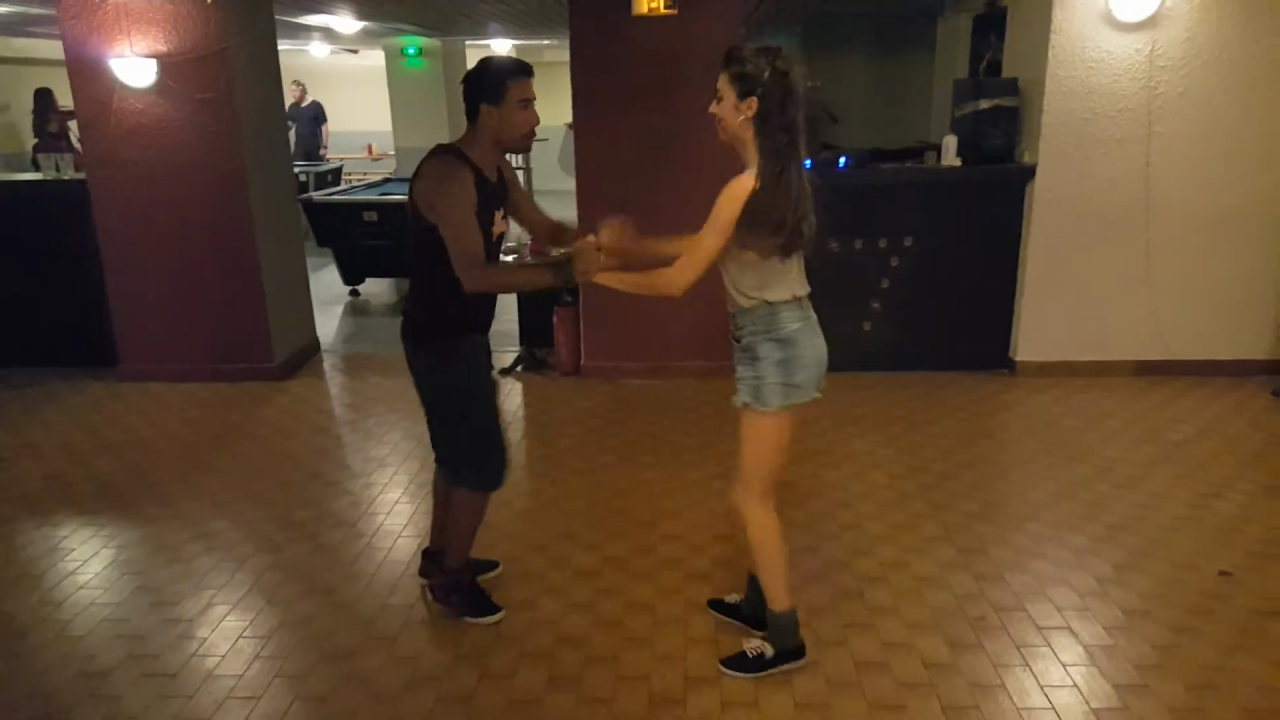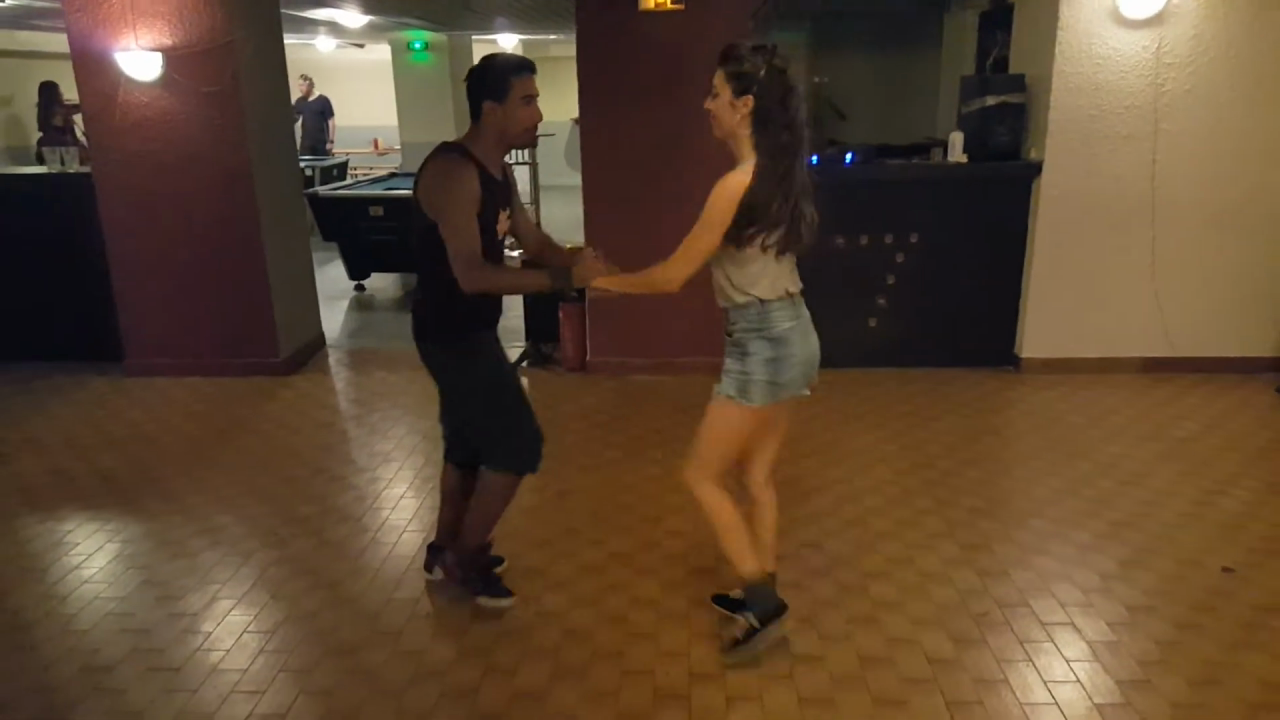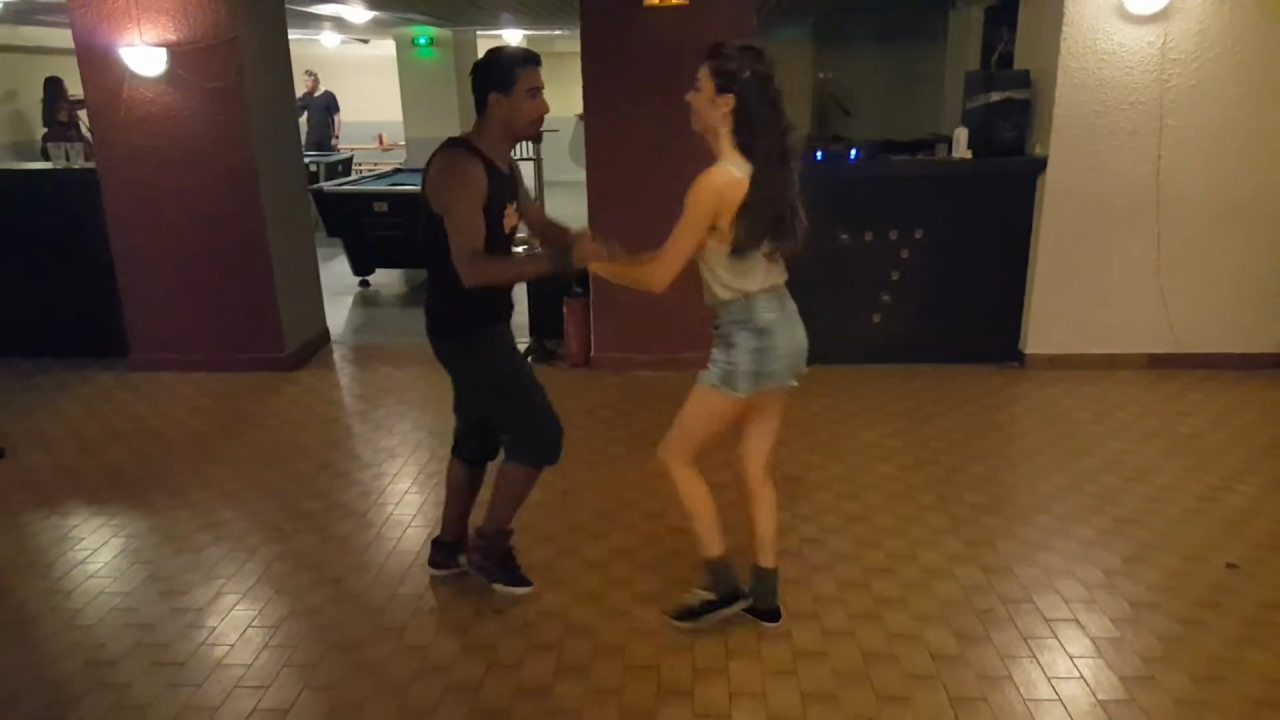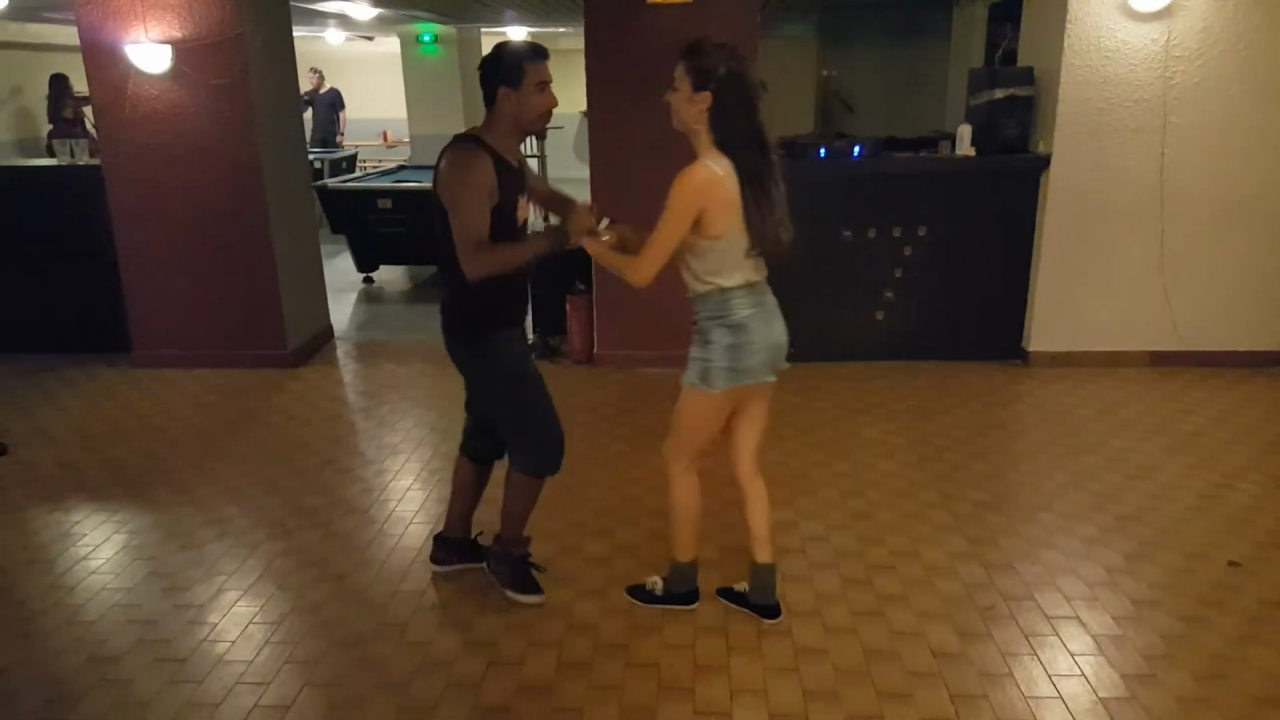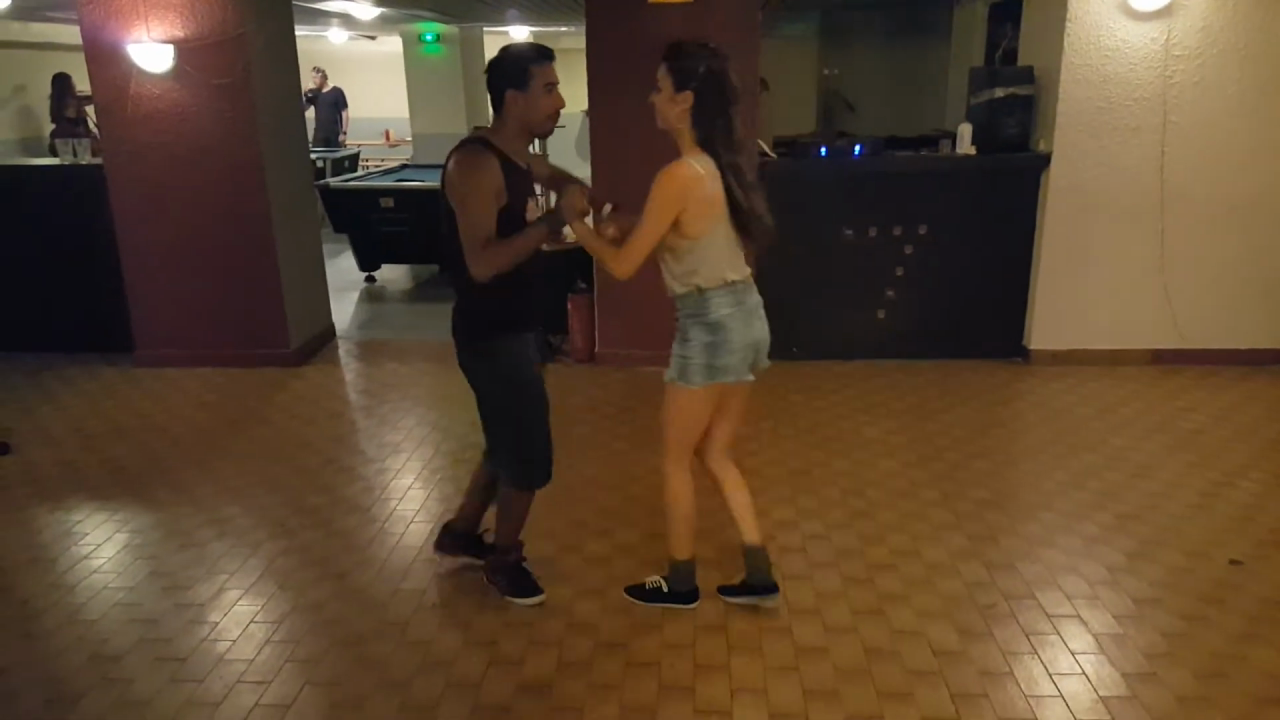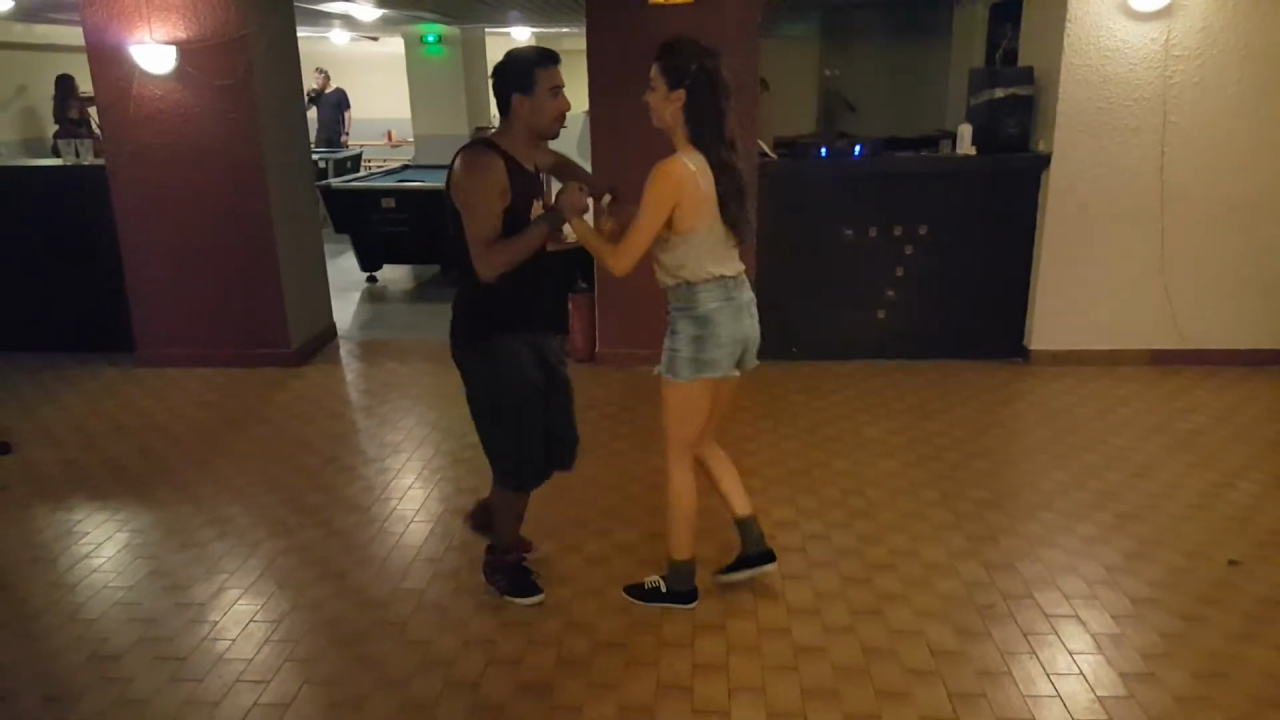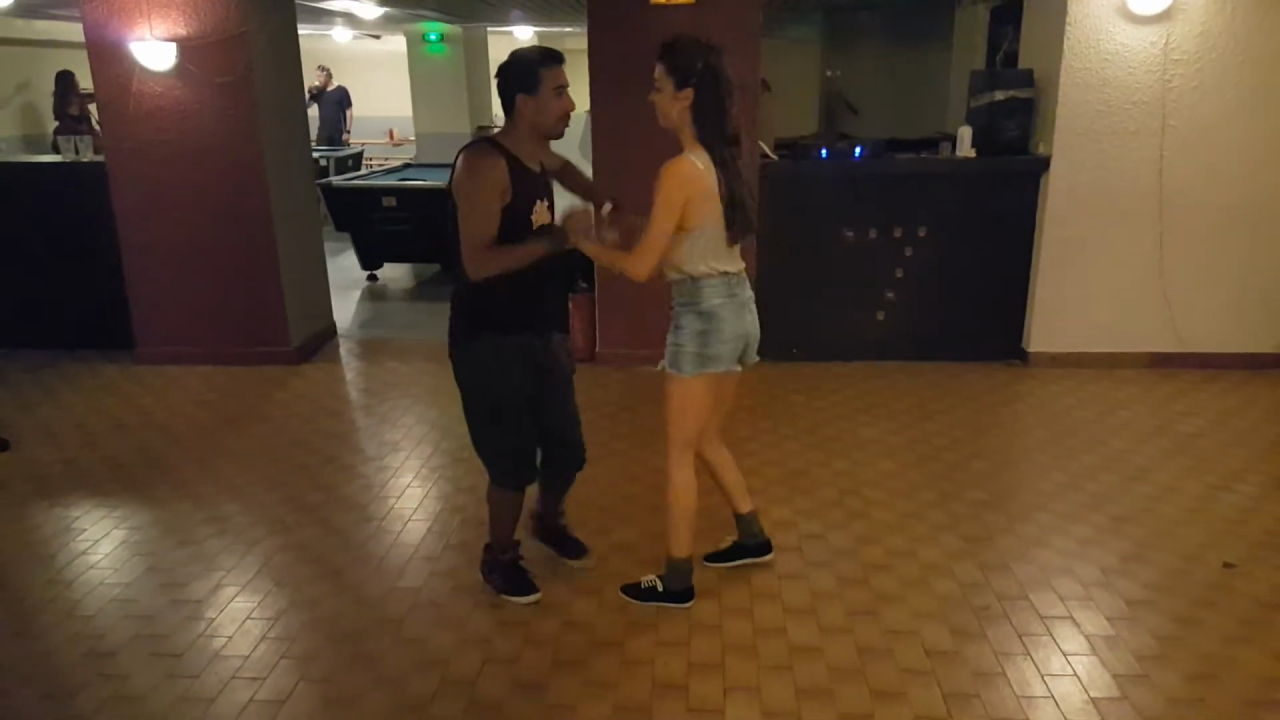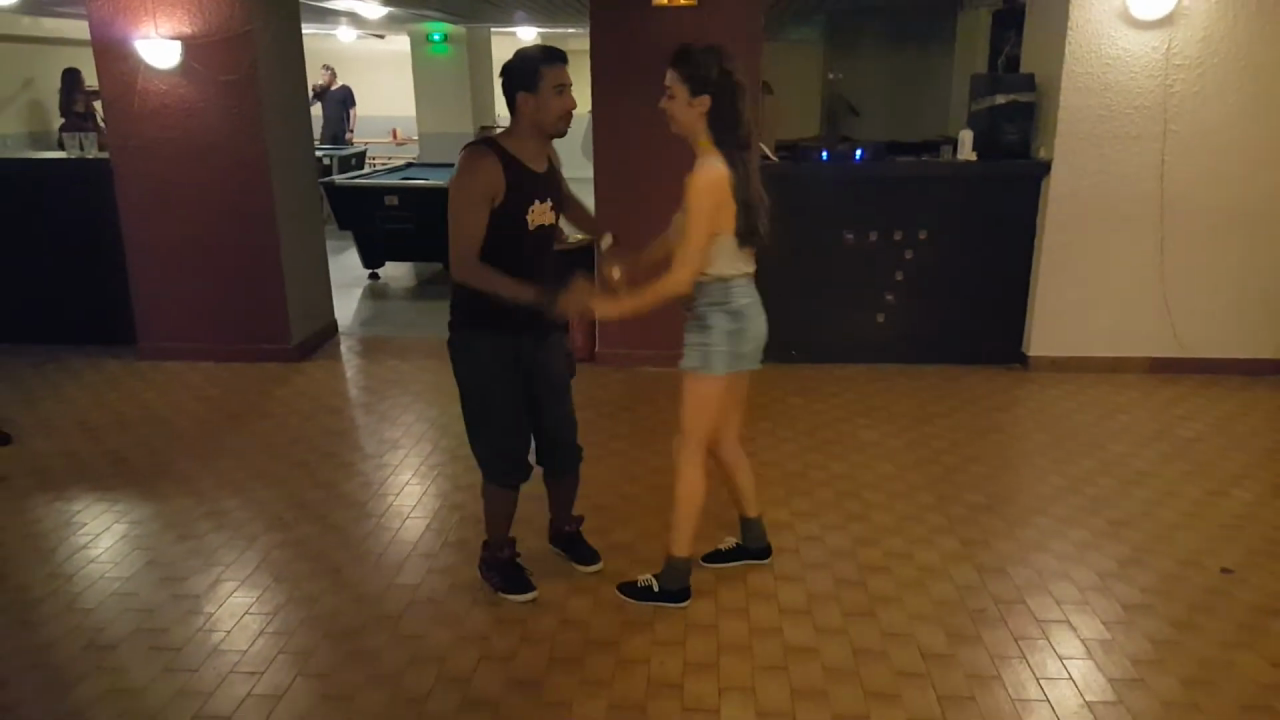
dt=0.1s
person 1, frame 1
left shoulder: (747, 187)
right shoulder: (776, 179)
left elbow: (677, 281)
right elbow: (713, 249)
left wrist: (604, 274)
right wrist: (639, 244)
left hip: (773, 350)
right hip: (790, 341)
left knee: (748, 496)
right knee: (756, 485)
left ankle: (785, 636)
right ankle: (759, 604)
person 1, frame 2
left shoulder: (739, 184)
right shoulder: (773, 175)
left elbow: (672, 277)
left wrist: (603, 281)
right wrist: (624, 276)
left hip: (764, 346)
right hip: (786, 337)
left knee: (701, 475)
right knee: (757, 476)
left ankle: (763, 599)
right ankle: (759, 593)
person 1, frame 3
left shoulder: (716, 182)
right shoulder: (761, 171)
left elbow: (657, 279)
left wrist: (597, 265)
right wrist: (632, 259)
left hip: (748, 338)
right hip: (779, 328)
left knee: (675, 454)
right knee: (756, 468)
left ankle: (720, 582)
right ankle: (763, 594)
person 1, frame 4
left shoulder: (697, 179)
right shoulder: (742, 169)
left elbow: (641, 273)
left wrist: (592, 244)
right wrist: (635, 240)
left hip: (727, 334)
right hip: (762, 324)
left knee: (680, 461)
right knee: (745, 464)
left ankle: (681, 582)
right ankle: (763, 592)
person 1, frame 5
left shoulder: (678, 177)
right shoulder: (722, 165)
left elbow: (622, 266)
left wrist: (578, 223)
right wrist: (627, 227)
left hip: (710, 328)
right hip: (744, 317)
left knee: (676, 460)
right knee: (715, 453)
left ankle: (681, 581)
right ankle: (757, 574)
person 1, frame 6
left shoulder: (671, 173)
right shoulder: (716, 162)
left elbow: (619, 262)
left wrist: (576, 221)
right wrist: (624, 222)
left hip: (701, 321)
right hip: (736, 311)
left knee: (679, 457)
right knee: (702, 445)
left ankle: (680, 581)
right ankle: (753, 544)
person 1, frame 7
left shoulder: (682, 171)
right shoulder: (714, 160)
left elbow: (641, 268)
left wrist: (587, 244)
left hip: (703, 316)
right hip: (729, 308)
left knee: (680, 454)
right knee: (704, 440)
left ankle: (676, 580)
right ankle: (752, 536)
person 1, frame 8
left shoulder: (706, 176)
right shoulder: (723, 164)
left elbow: (681, 278)
right elbow: (681, 239)
left wrist: (616, 305)
right wrist: (637, 257)
left hip: (722, 319)
right hip: (735, 313)
left knee: (690, 452)
right knee: (722, 439)
left ankle: (674, 579)
right ankle: (754, 540)
person 2, frame 1
left shoulder: (497, 171)
right shoulder: (448, 174)
left elbow: (542, 227)
right elbow: (474, 275)
left wrist: (587, 241)
right wrist: (564, 271)
left hip: (462, 335)
right hip: (440, 338)
left knee: (462, 453)
right knee: (482, 462)
left ankle: (441, 557)
right ankle: (449, 579)
person 2, frame 2
left shoulder: (496, 169)
right shoulder: (452, 172)
left elbow: (531, 239)
right elbow: (470, 275)
left wrist: (573, 262)
right wrist: (561, 276)
left hip: (470, 330)
right hip: (453, 334)
left knee: (470, 443)
right knee: (518, 443)
left ankle: (447, 549)
right ankle: (466, 556)
person 2, frame 3
left shoulder: (500, 161)
right shoulder: (459, 168)
left elbow: (538, 227)
right elbow: (473, 270)
left wrist: (576, 244)
right wrist: (562, 259)
left hip: (480, 326)
right hip: (467, 330)
left knee: (478, 437)
right knee: (539, 433)
left ankle: (450, 546)
right ankle: (491, 542)
person 2, frame 4
left shoulder: (510, 156)
right shoulder: (468, 162)
left elbow: (547, 196)
right elbow: (474, 263)
left wrist: (584, 221)
right wrist: (558, 236)
left hip: (497, 324)
right hip: (481, 329)
left knee: (487, 435)
right knee: (540, 442)
left ankle: (452, 541)
right ankle: (508, 552)
person 2, frame 5
left shoulder: (519, 156)
right shoulder: (474, 164)
left elbow: (555, 178)
right elbow: (481, 264)
right wrist: (551, 225)
left hip: (519, 329)
right hip: (491, 337)
left knee: (511, 443)
right knee: (528, 454)
left ankle: (459, 533)
right ankle: (503, 559)
person 2, frame 6
left shoulder: (528, 155)
right shoulder: (480, 165)
left elbow: (563, 166)
right elbow: (488, 264)
left wrist: (599, 192)
right wrist: (556, 219)
left hip: (534, 331)
right hip: (490, 338)
left knee: (558, 443)
right knee: (521, 454)
left ankle: (493, 512)
right ankle: (504, 558)
person 2, frame 7
left shoulder: (540, 154)
right shoulder: (482, 163)
left elbow: (570, 175)
right elbow: (477, 263)
left wrist: (602, 204)
right wrist: (556, 240)
left hip: (541, 329)
right hip: (487, 338)
left knee: (567, 444)
right knee: (512, 455)
left ankle: (549, 519)
right ankle: (499, 557)
person 2, frame 8
left shoulder: (547, 157)
right shoulder: (481, 164)
right elbow: (464, 266)
left wrist: (604, 239)
right wrist: (543, 298)
left hip: (541, 332)
right hip: (485, 337)
left knee: (562, 445)
right knee: (505, 455)
left ankle: (563, 528)
right ankle: (496, 555)
